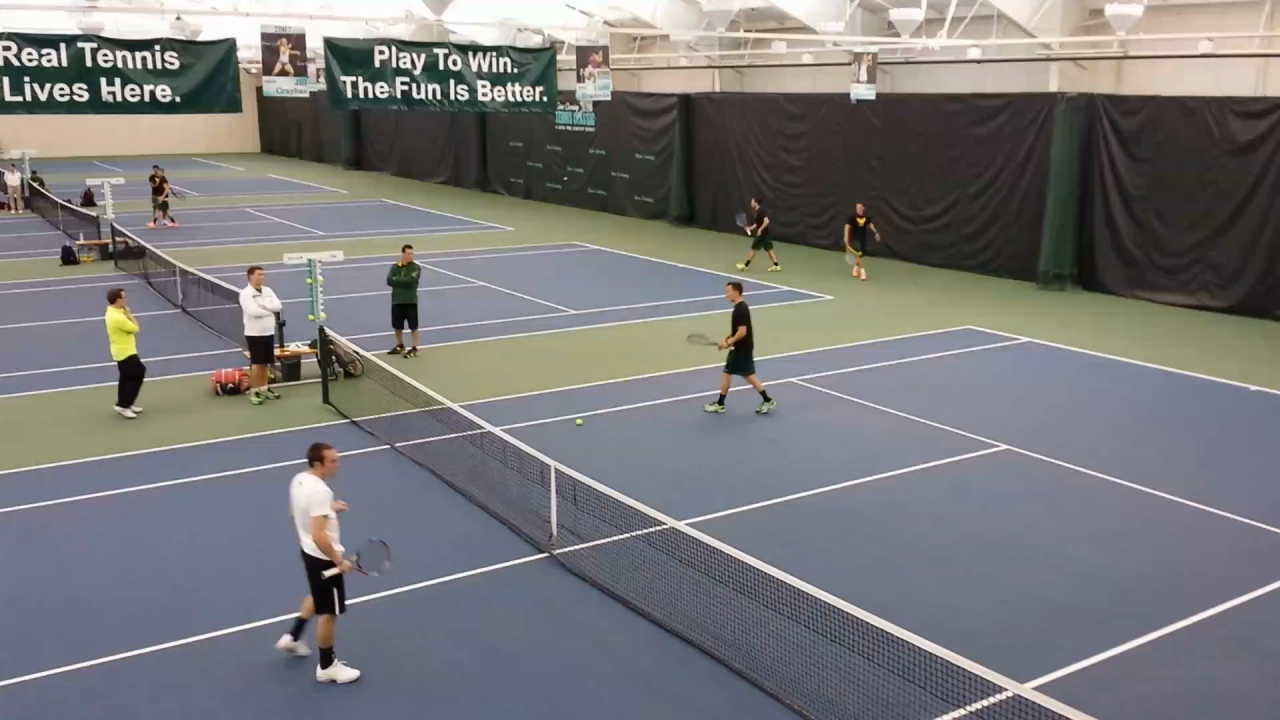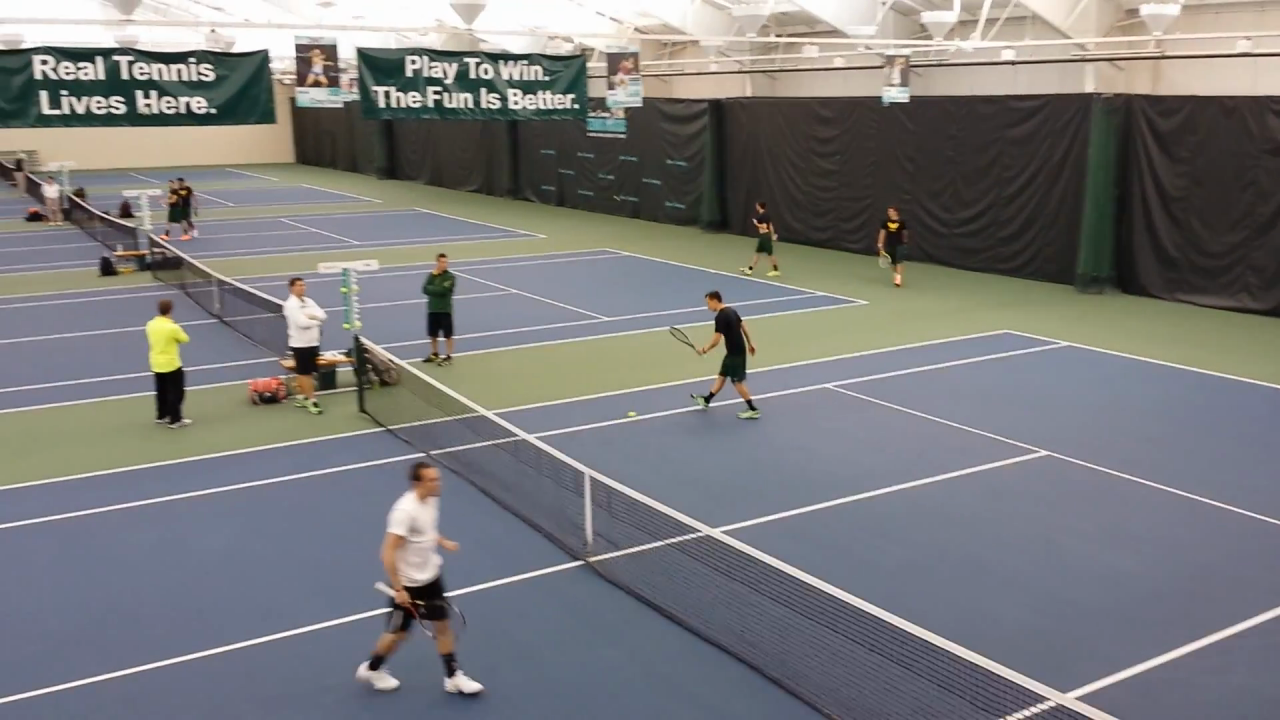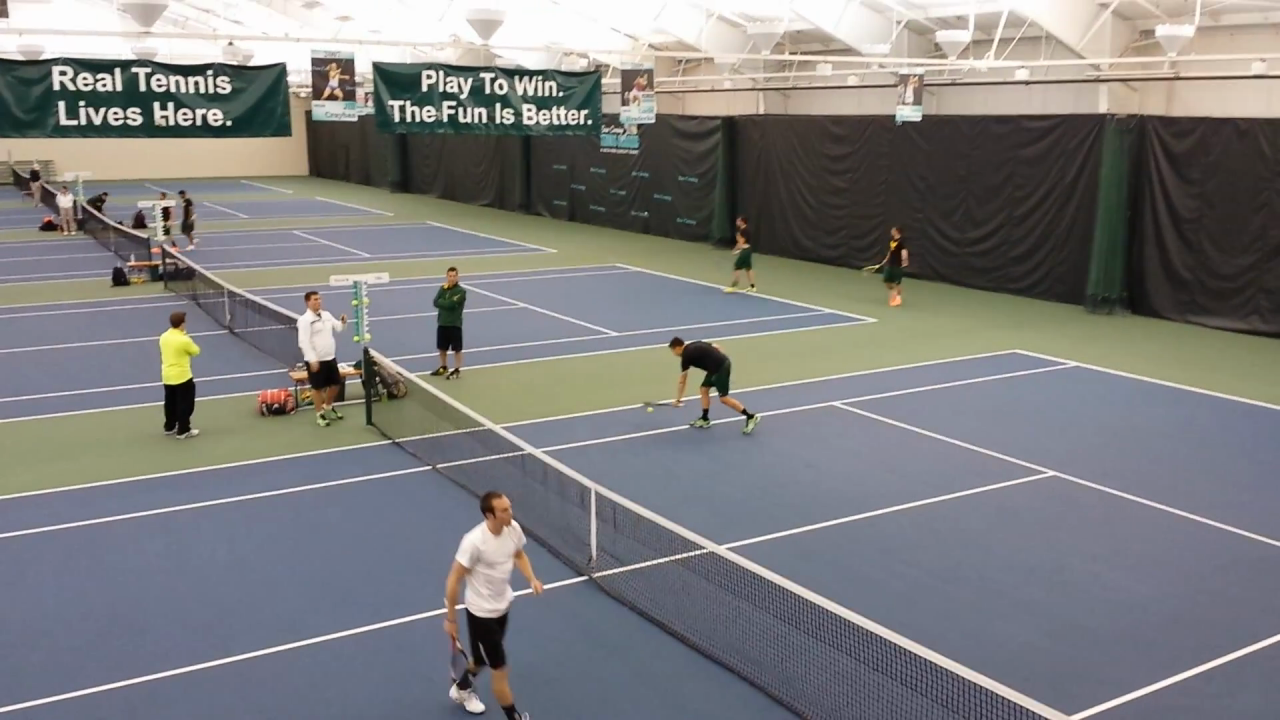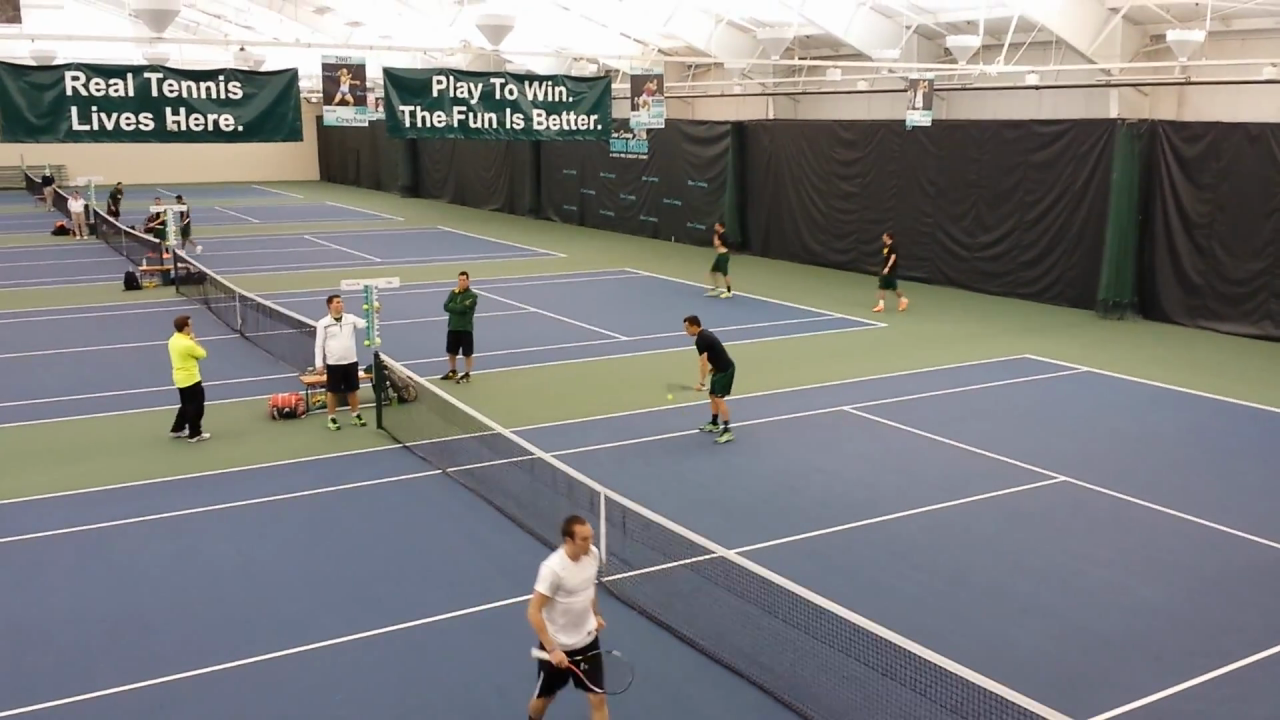
dt=0.5s
person 1, frame 1
left shoulder: (299, 479)
right shoulder: (319, 492)
right elbow: (319, 536)
right wrist: (339, 561)
left hip: (311, 554)
right hip: (323, 558)
left knee: (317, 599)
right knee: (330, 613)
left ankle: (292, 637)
right ankle: (327, 666)
person 1, frame 2
left shoulder: (432, 500)
right shoulder: (406, 511)
right elbow: (388, 553)
left wrist: (443, 542)
right wrist: (398, 589)
left hip: (431, 575)
right hip: (409, 582)
left knee: (443, 625)
right knee: (398, 633)
left ankle: (453, 677)
right ankle: (371, 669)
person 1, frame 3
left shoulder: (514, 528)
right shoulder: (474, 541)
right elbow: (453, 581)
left wrist: (532, 580)
right wrist: (450, 618)
left hip: (503, 607)
right hip: (481, 614)
left knee: (484, 659)
right knee: (500, 669)
left ankle: (461, 688)
person 1, frame 4
left shoulder: (592, 554)
right shoulder: (552, 568)
right elbow: (534, 612)
right wrist: (552, 649)
left hip: (587, 639)
right hip: (558, 646)
left knee: (598, 700)
right knee: (544, 698)
